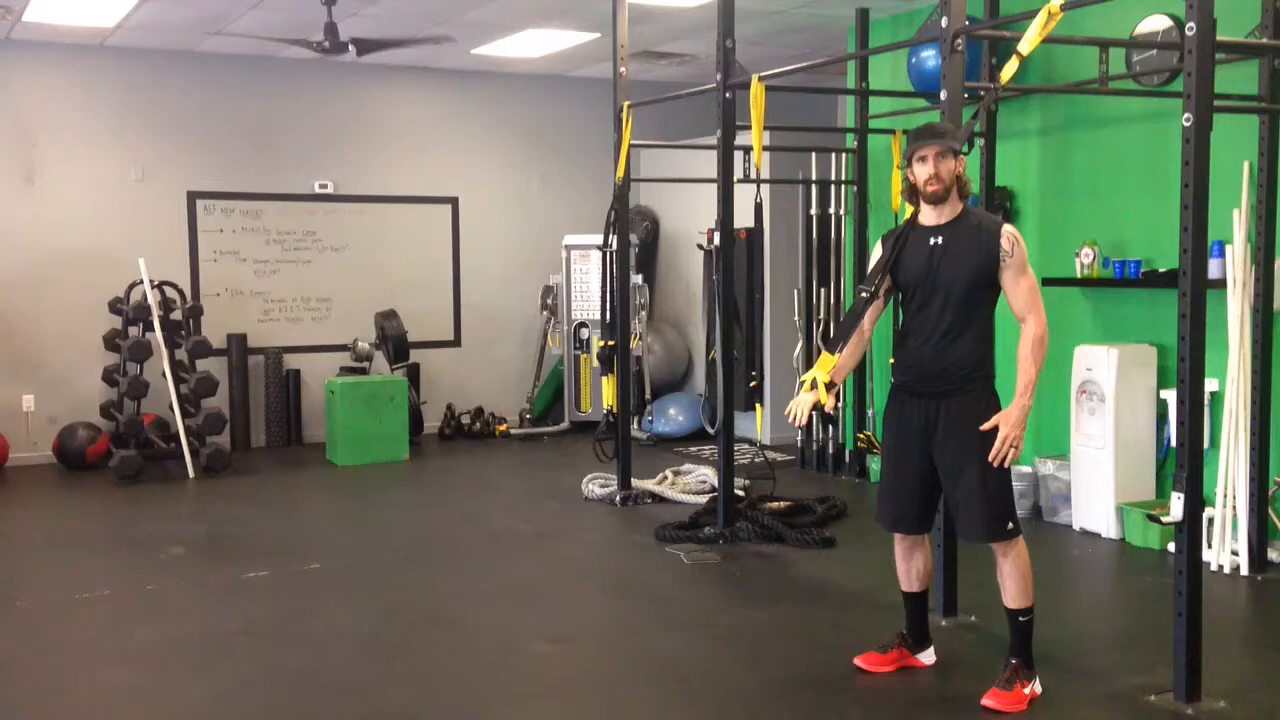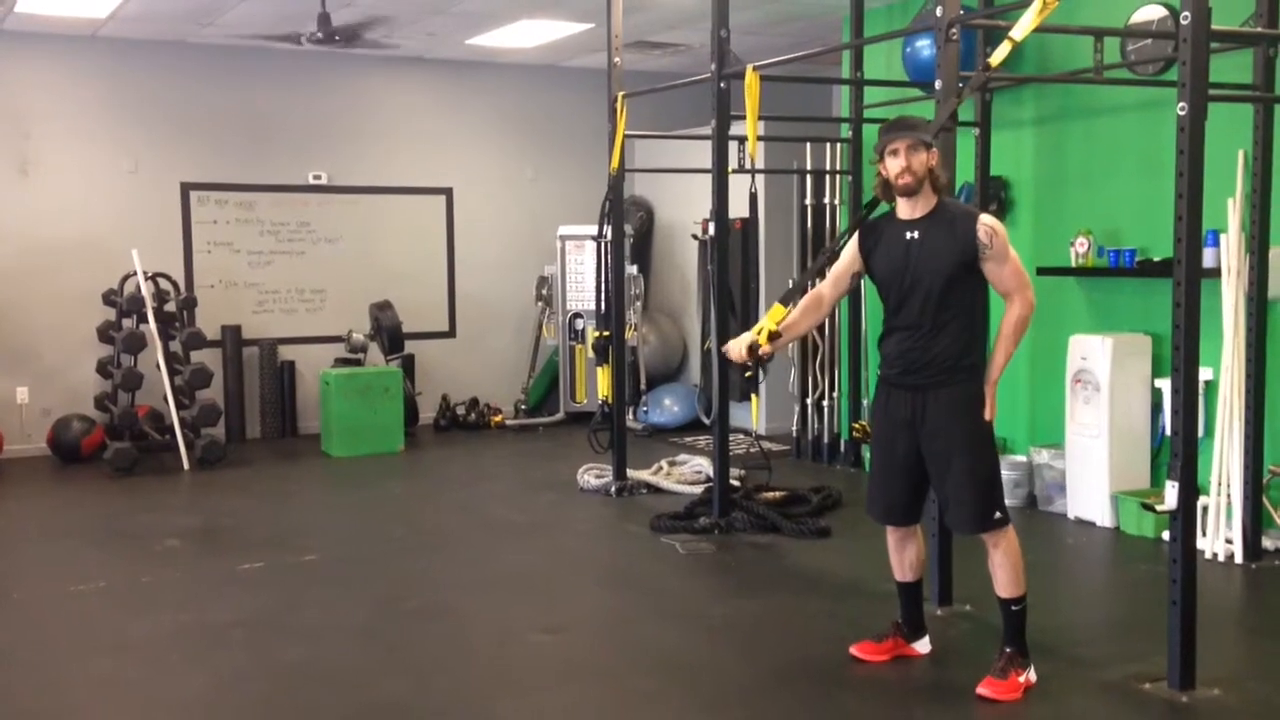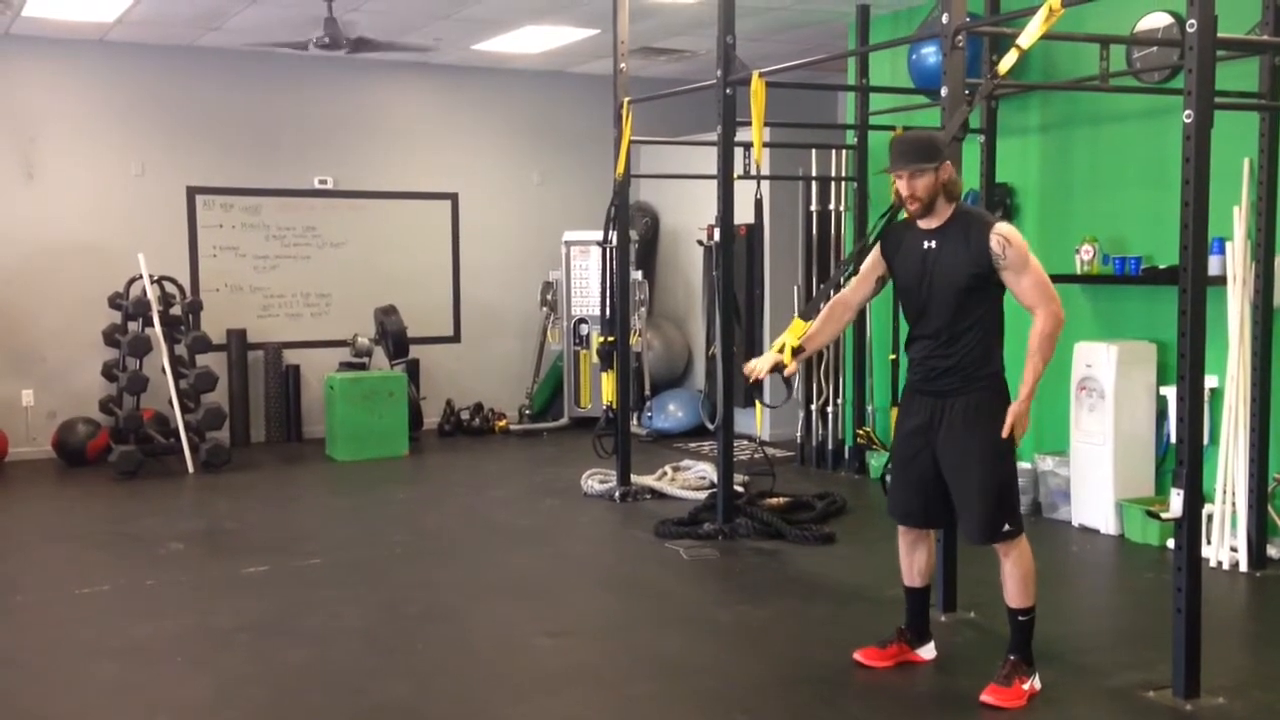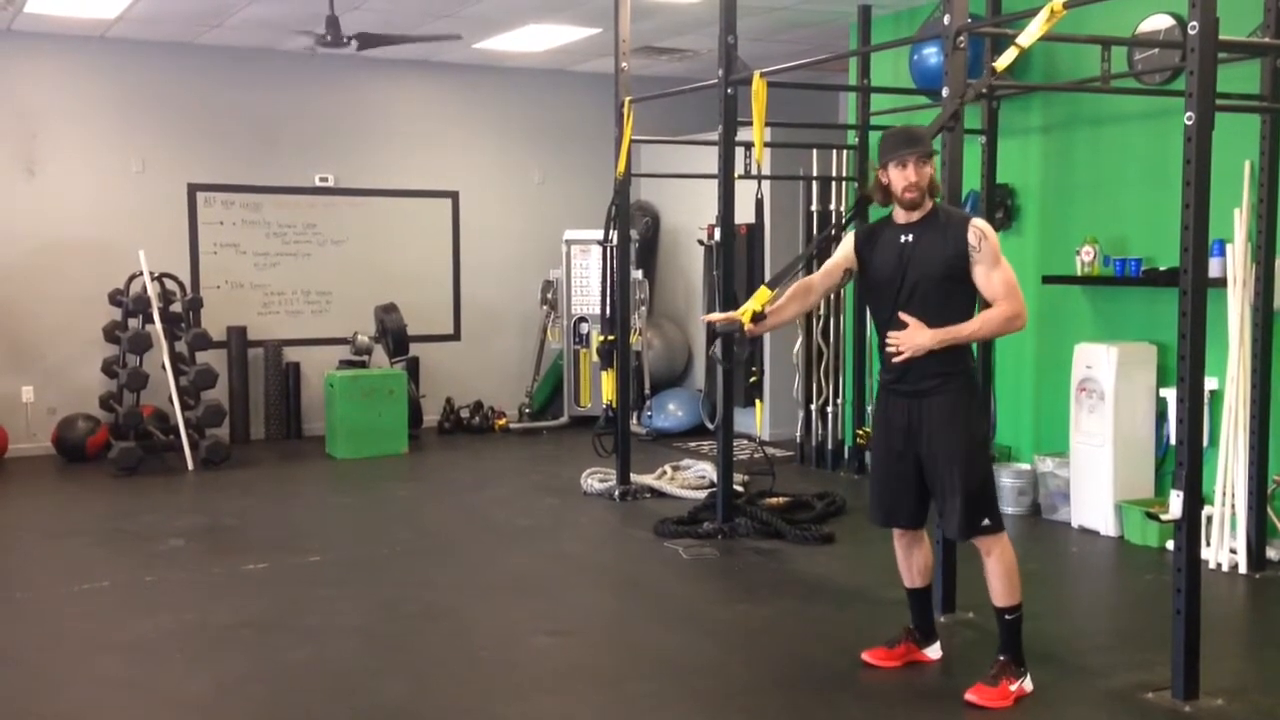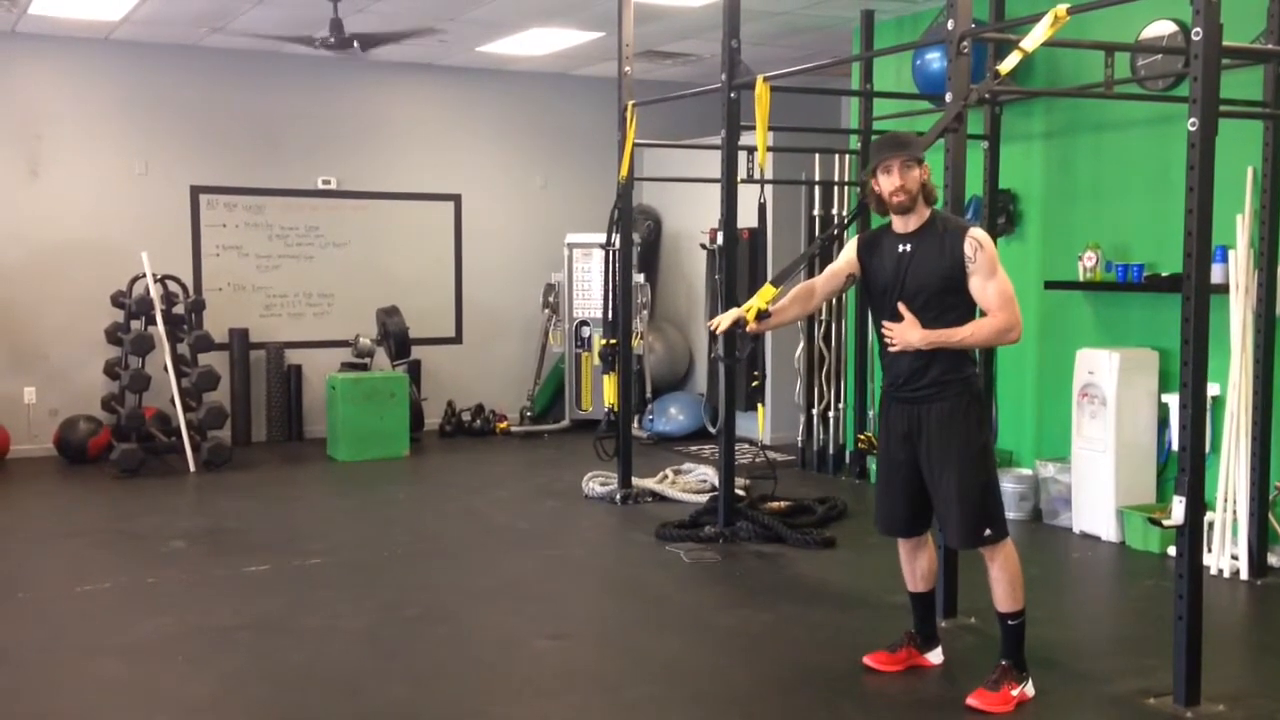
dt=1s
person 1, frame 1
left shoulder: (996, 237)
right shoulder: (895, 243)
left elbow: (1033, 320)
right elbow: (863, 320)
left wrist: (1020, 405)
right wrist: (825, 382)
left hip: (970, 405)
right hip: (907, 403)
left knee: (1001, 532)
right knee: (906, 527)
left ankle: (1022, 666)
right ankle: (917, 641)
person 1, frame 2
left shoulder: (974, 228)
right shoulder: (870, 236)
left elbow: (1021, 298)
right elbow: (824, 295)
left wrist: (989, 379)
right wrist: (772, 337)
left hip: (956, 396)
right hip: (894, 395)
left knee: (990, 522)
right knee: (896, 517)
left ankle: (1016, 654)
right ankle: (911, 630)
person 1, frame 3
left shoulder: (992, 237)
right shoulder: (892, 240)
left elbow: (1048, 312)
right elbow: (847, 300)
left wrist: (1023, 396)
right wrist: (795, 351)
left hip: (976, 403)
right hip: (919, 400)
left knee: (1003, 532)
right knee: (910, 521)
left ankle: (1021, 662)
right ankle: (915, 635)
person 1, frame 4
left shoulder: (968, 232)
right shoulder: (865, 240)
left elbow: (1012, 312)
right elbow: (813, 287)
left wrist: (934, 338)
right wrist: (755, 321)
left hip: (951, 399)
right hip: (895, 399)
left knee: (984, 529)
right knee: (903, 522)
left ankle: (1013, 664)
right ankle: (922, 636)
person 1, frame 5
left shoulder: (964, 240)
right shoulder: (866, 248)
left elbow: (1008, 324)
right elbow: (813, 291)
left wrist: (926, 338)
right wrist: (756, 319)
left hip: (953, 405)
right hip: (898, 406)
left knee: (988, 534)
right knee: (907, 526)
left ankle: (1014, 668)
right ankle: (924, 640)
